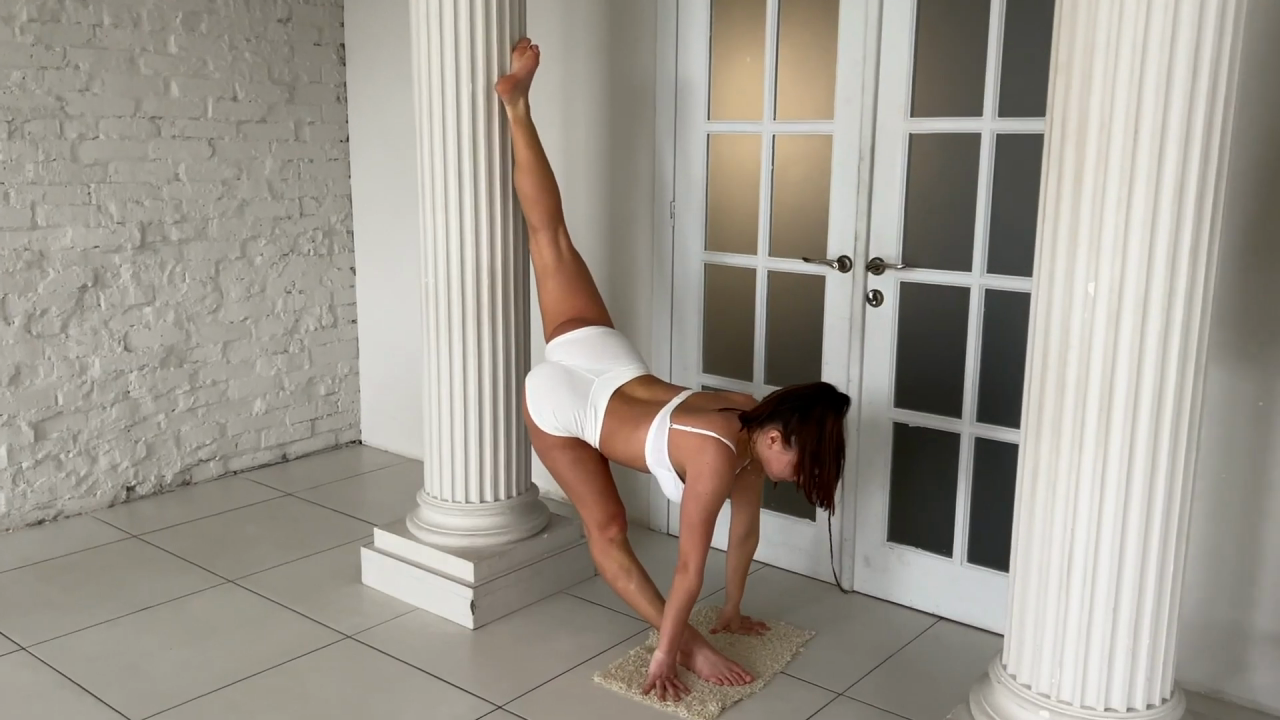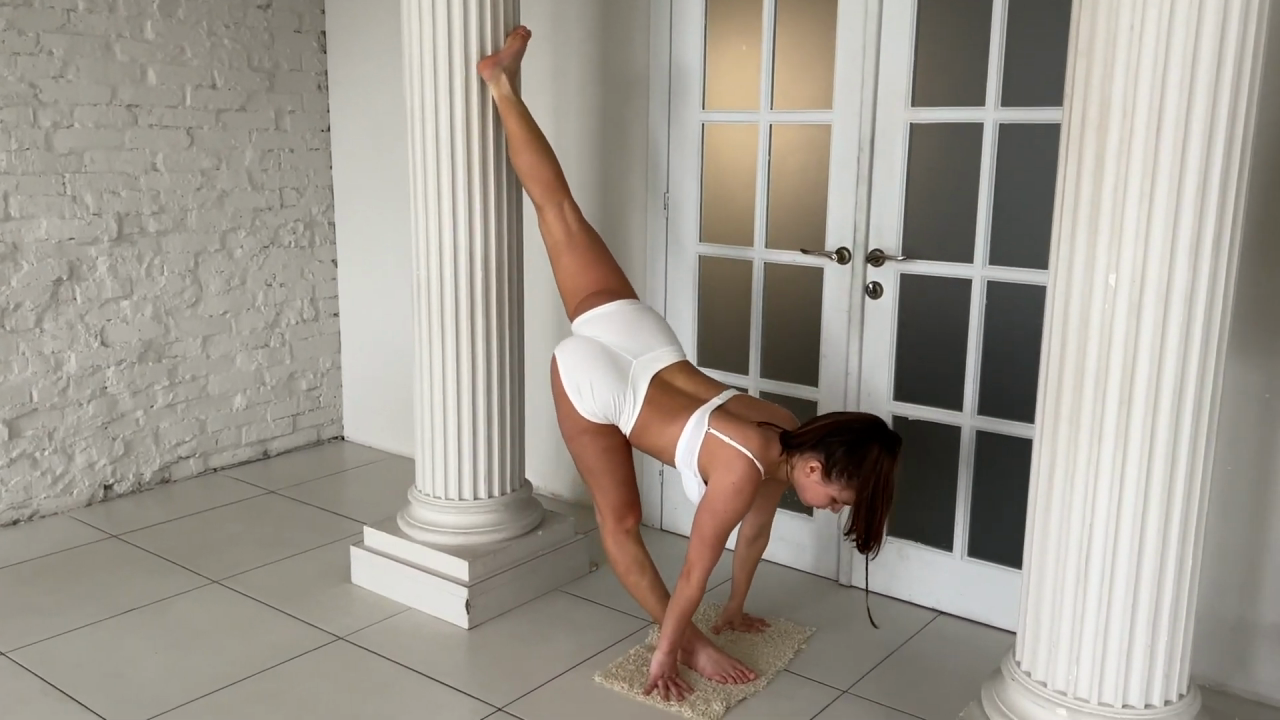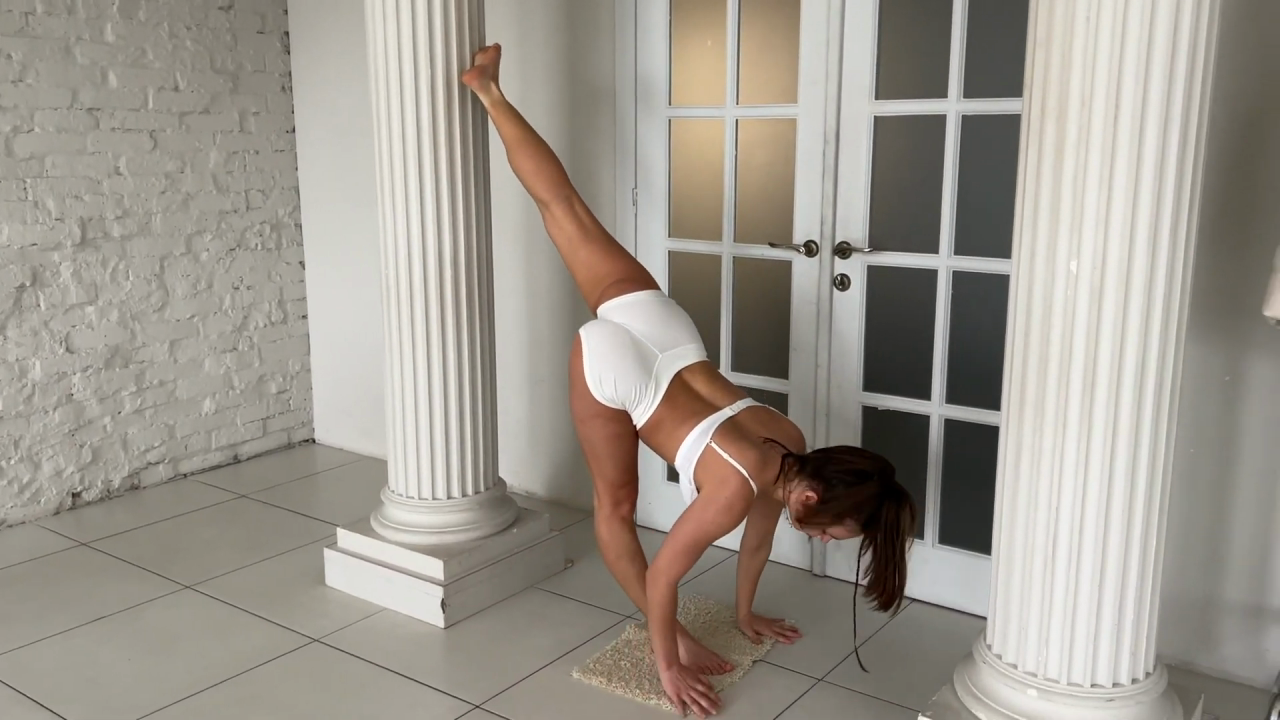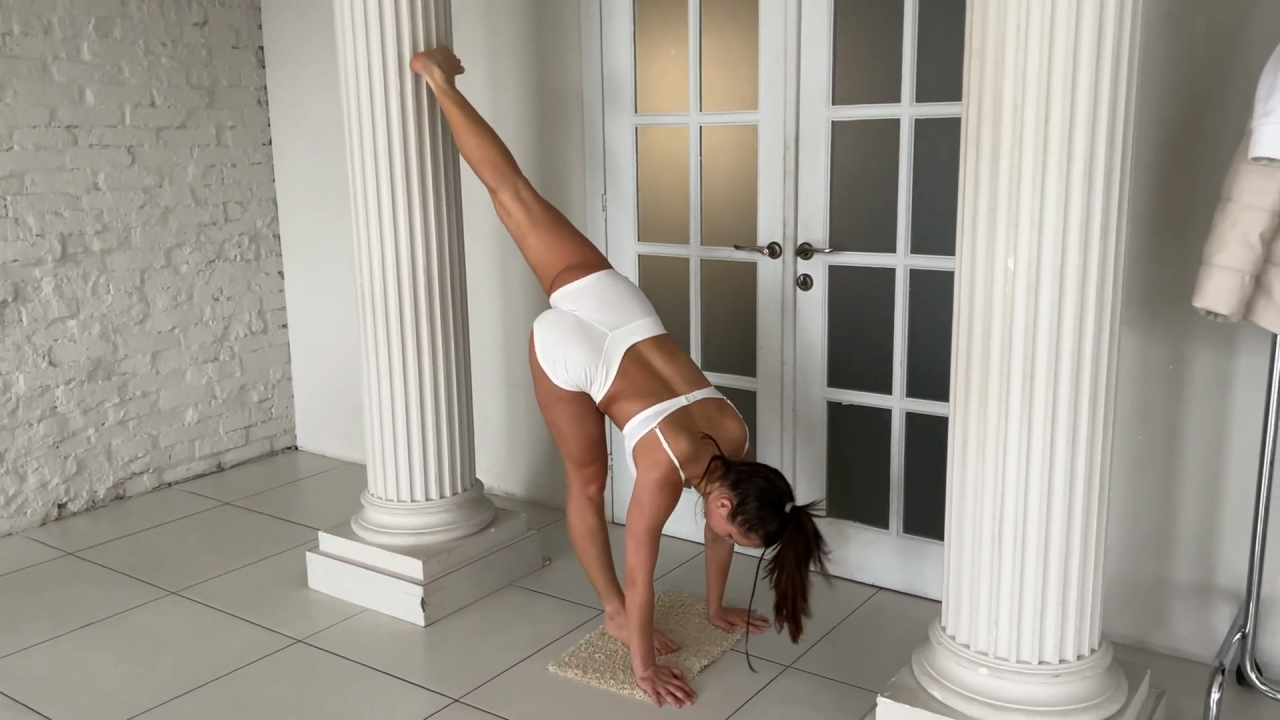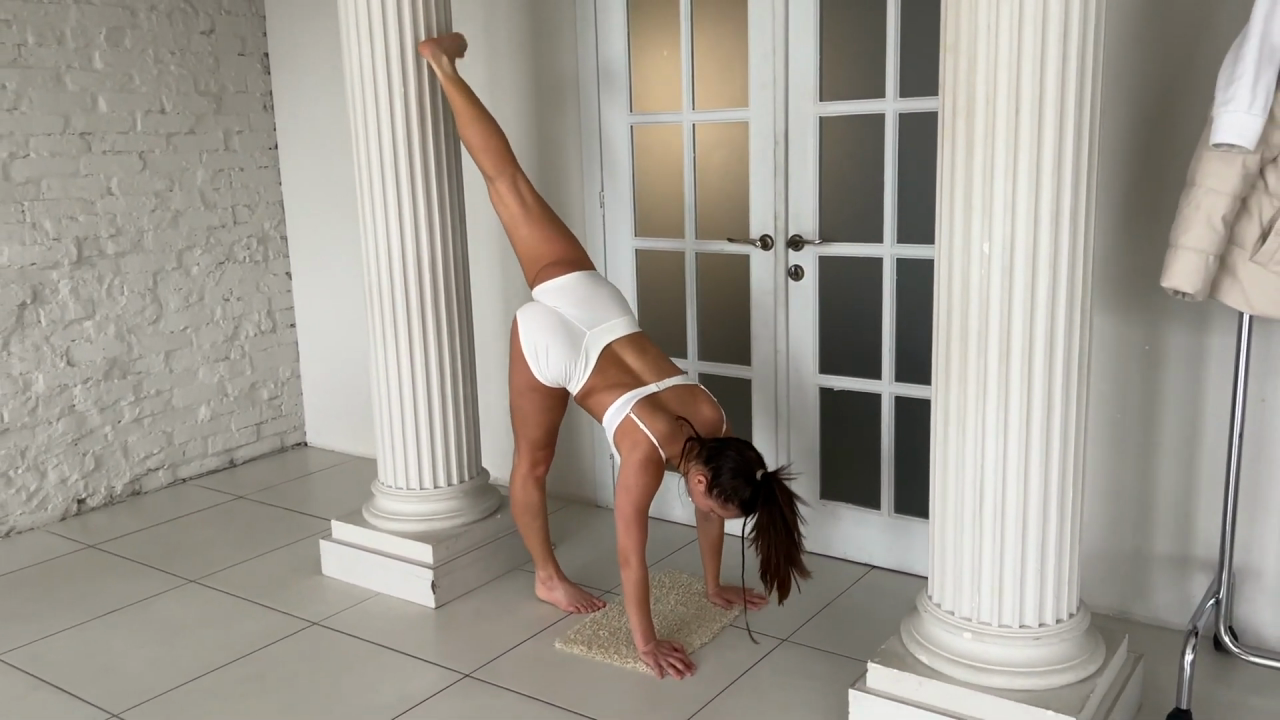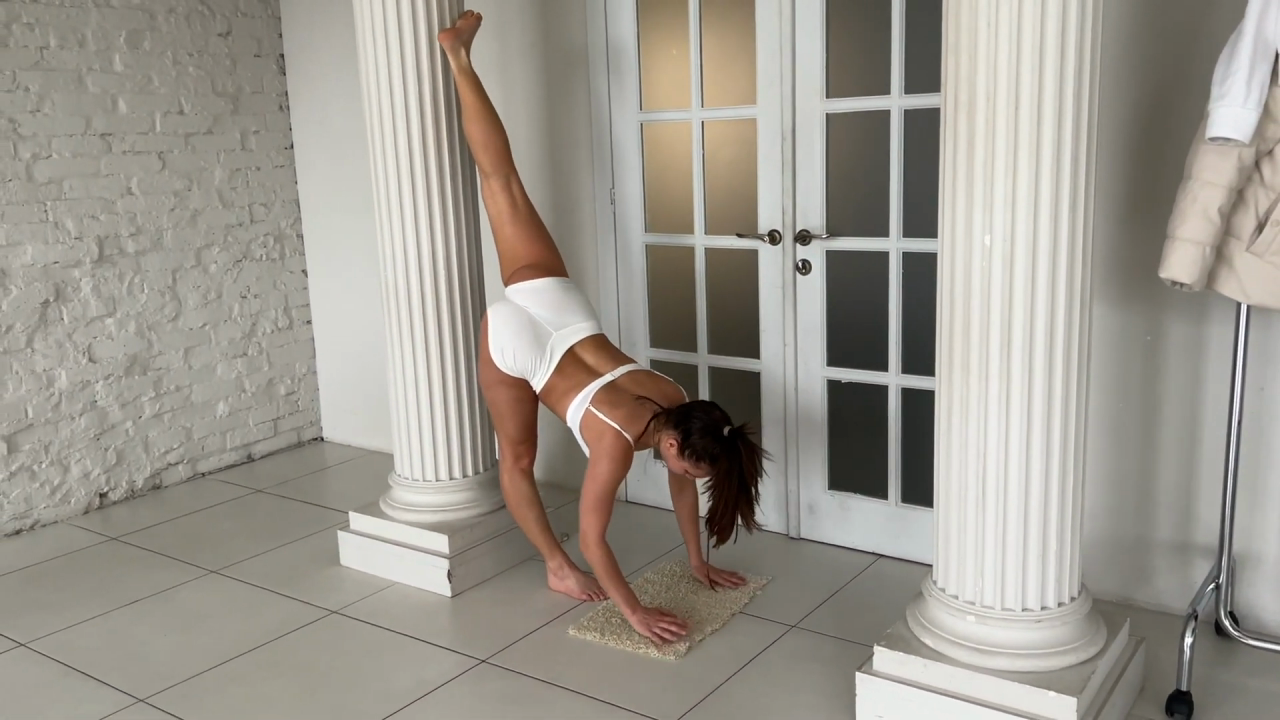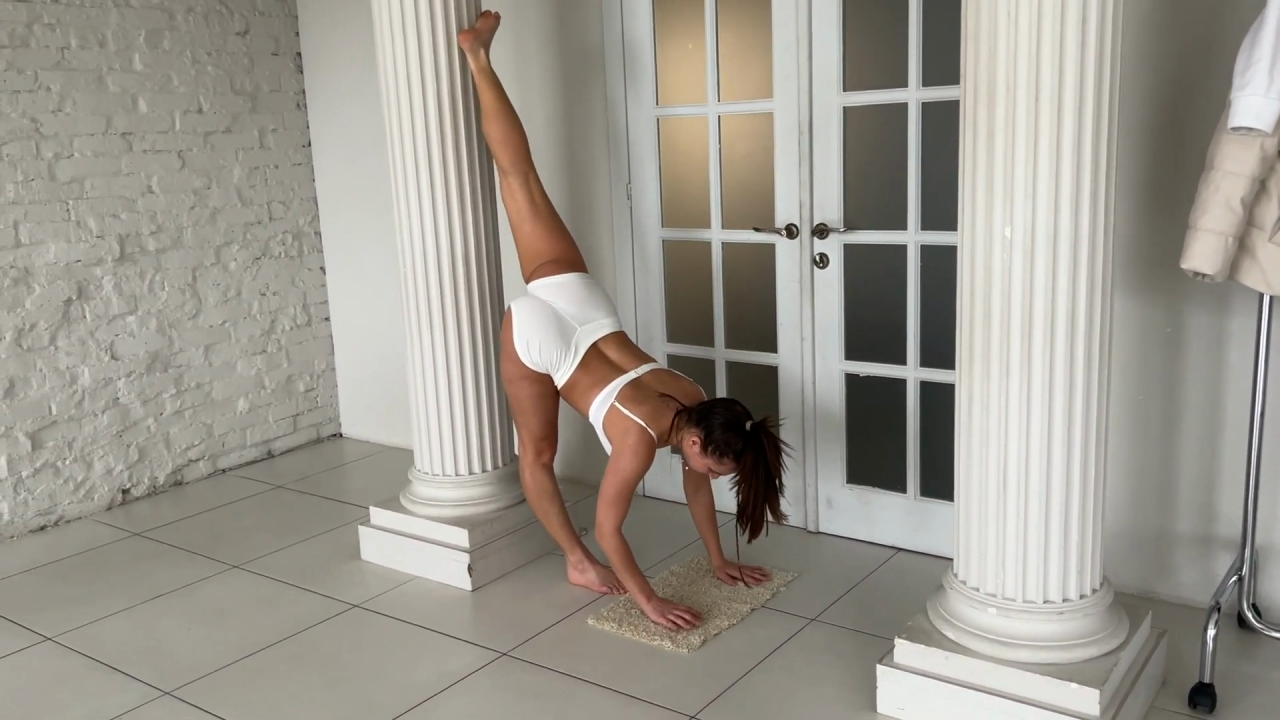
dt=0.7s
person 1, frame 1
left shoulder: (752, 426)
right shoulder: (717, 456)
left elbow: (746, 528)
right elbow: (689, 567)
left wrist: (732, 612)
right wrist: (672, 648)
left hip: (601, 360)
right hip: (557, 398)
right knee: (607, 530)
left ankle: (518, 104)
person 1, frame 2
left shoulder: (788, 439)
right shoulder: (744, 470)
left elbow: (756, 530)
right elbow: (695, 572)
left wrist: (736, 609)
right wrist: (670, 652)
left hip: (629, 334)
right hip: (594, 376)
left knee: (562, 210)
right knee: (621, 519)
left ankle: (506, 83)
person 1, frame 3
left shoulder: (790, 450)
right shoulder: (736, 488)
left elbow: (758, 536)
right elbow: (662, 575)
left wrist: (746, 616)
left hip: (654, 321)
right hip: (615, 361)
left knee: (566, 208)
right knee: (616, 508)
left ankle: (491, 91)
person 1, frame 4
left shoulder: (734, 442)
right shoulder: (664, 473)
left elbow: (716, 533)
right elbow: (641, 578)
left wrist: (718, 606)
right wrist: (645, 668)
left hip: (611, 302)
right hip: (572, 345)
left knee: (517, 192)
right knee: (586, 484)
left ankle: (444, 80)
person 1, frame 5
left shoulder: (711, 428)
right shoulder: (648, 454)
left elbow: (707, 515)
right elbow: (630, 558)
left wrist: (715, 586)
right wrist: (646, 645)
left hip: (586, 297)
right hip: (552, 338)
left knee: (510, 180)
right knee: (532, 463)
left ankle: (448, 67)
person 1, frame 6
left shoulder: (678, 410)
right shoulder: (617, 440)
left elbow: (681, 488)
right elbow: (593, 534)
left wrist: (698, 563)
right wrist: (634, 612)
left hip: (550, 301)
right hip: (515, 335)
left knee: (503, 180)
right knee: (517, 459)
left ankle: (461, 55)
person 1, frame 7
left shoulder: (697, 408)
right shoulder: (641, 438)
left elbow: (695, 486)
right elbow: (609, 527)
left wrist: (720, 561)
right wrist: (650, 602)
left hip: (575, 300)
right hip: (538, 331)
left knee: (521, 179)
right knee: (537, 454)
left ankle: (480, 54)
